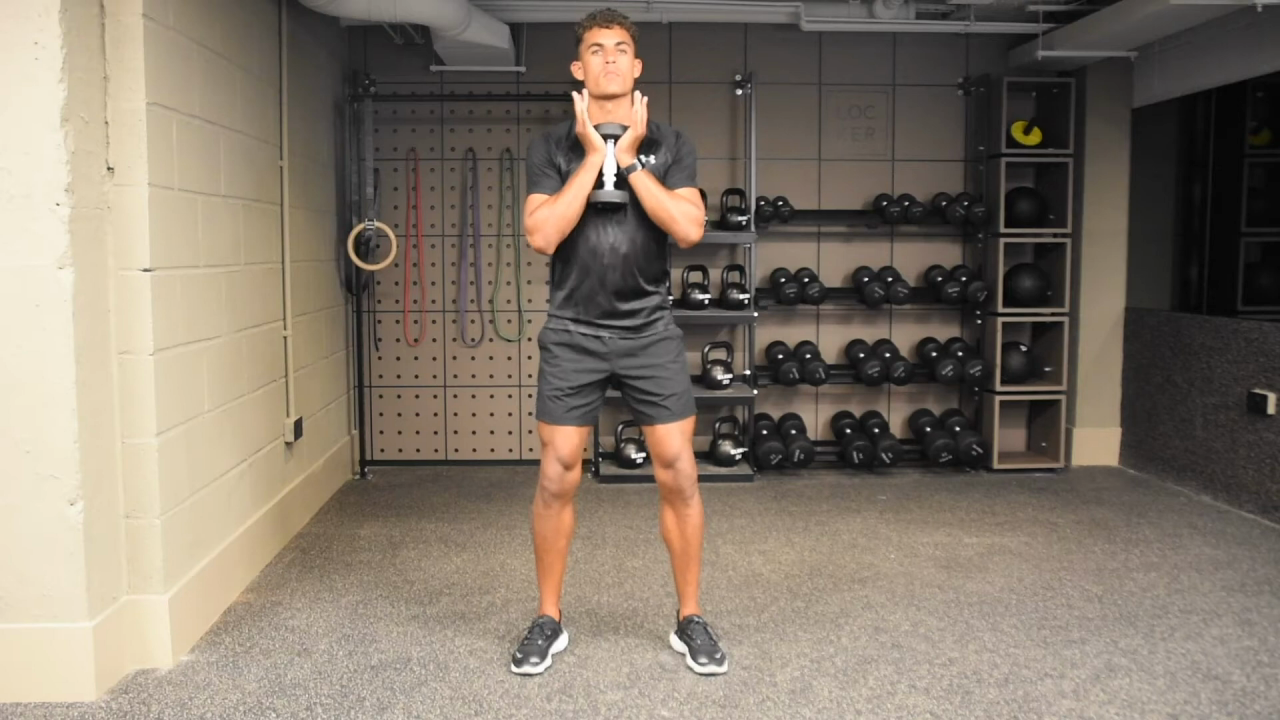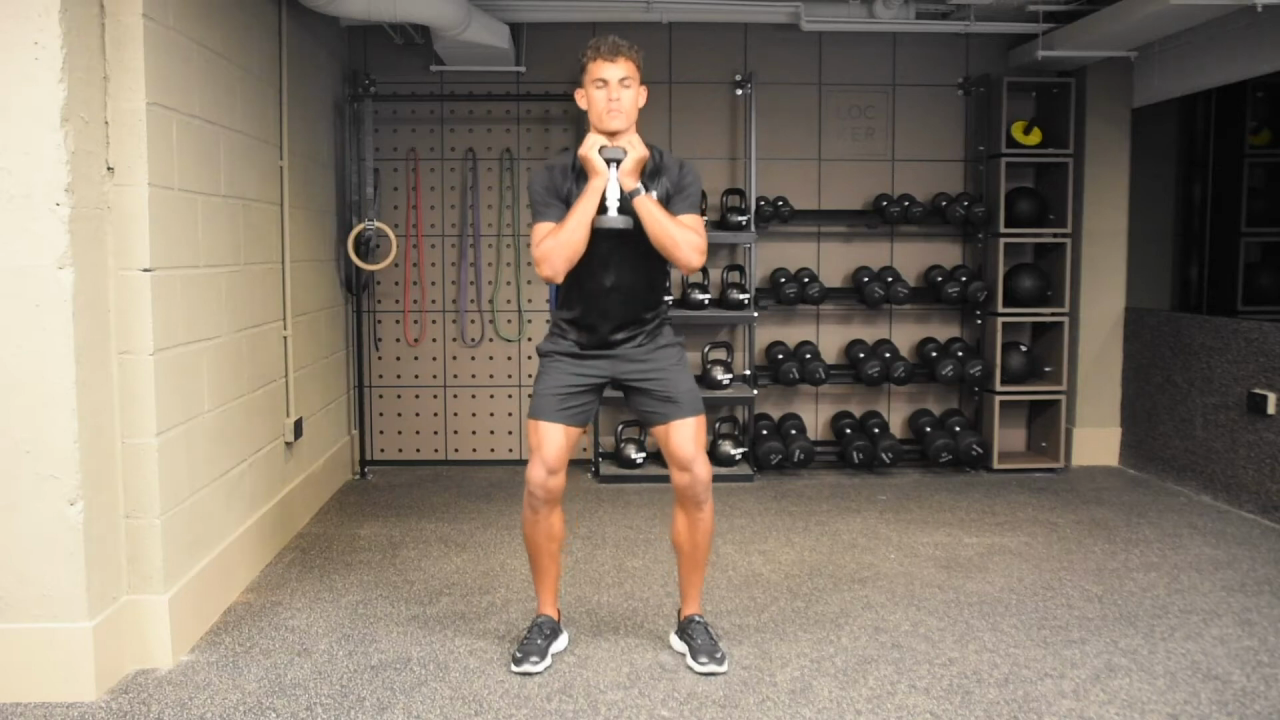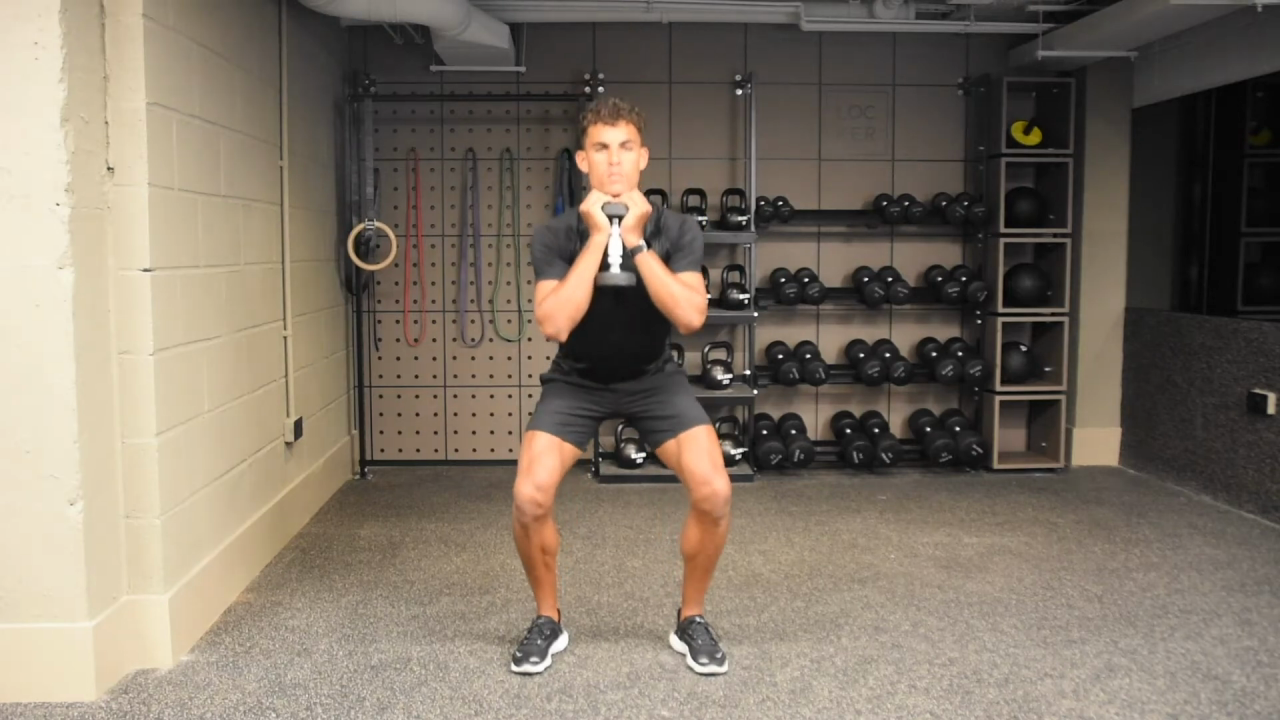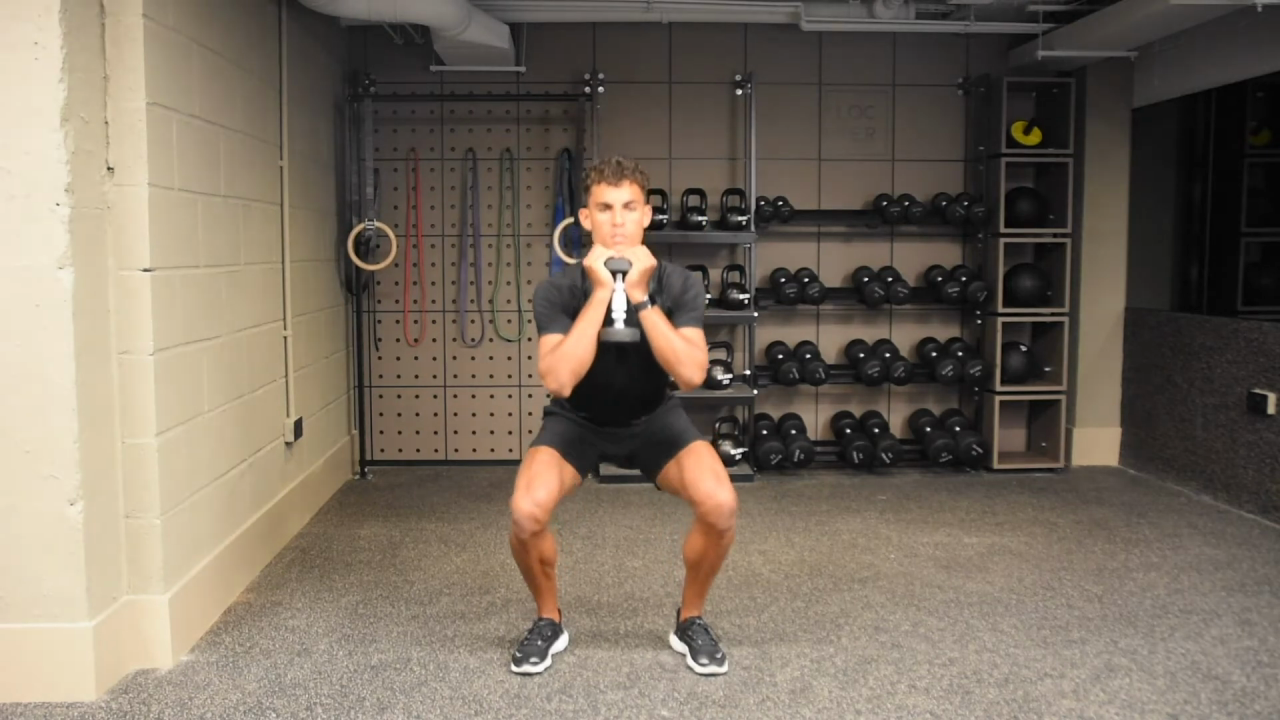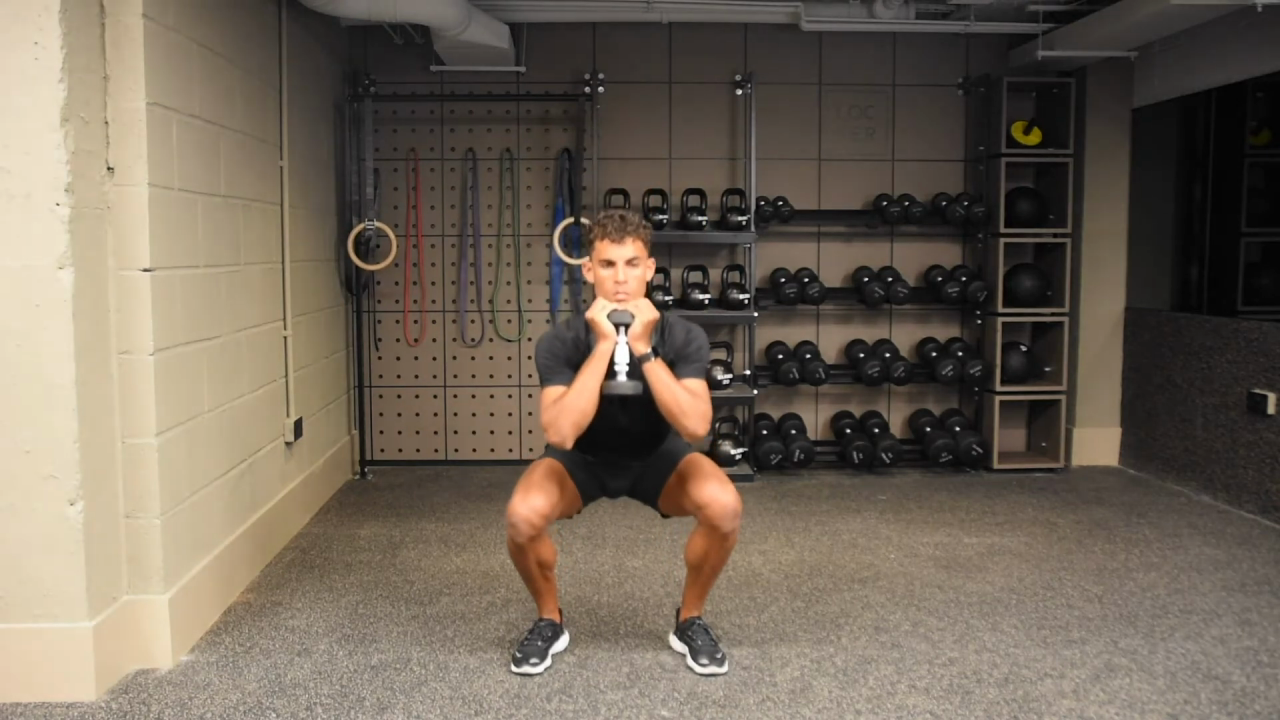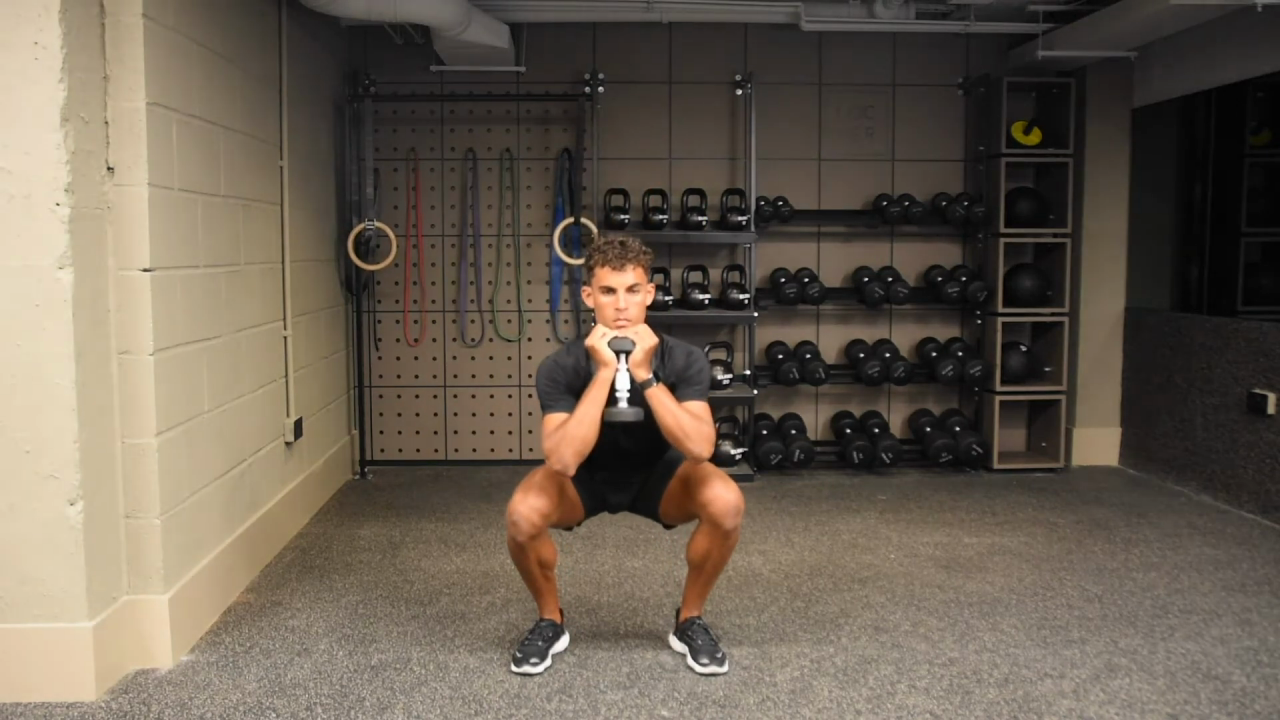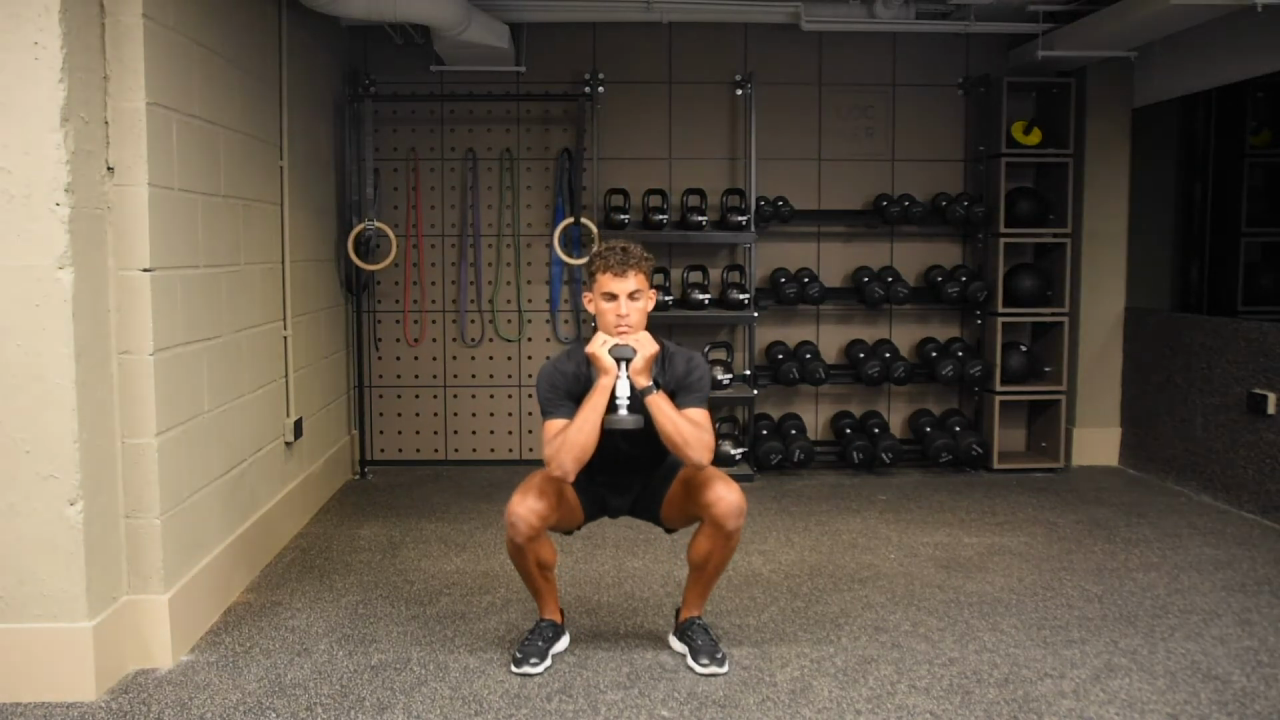
dt=0.5s
person 1, frame 1
left shoulder: (669, 144)
right shoulder: (551, 147)
left elbow: (689, 228)
right elbow: (541, 236)
left wrist: (629, 161)
right wrist: (593, 157)
left hip: (649, 331)
right hip: (573, 333)
left knee: (678, 474)
right knee: (558, 476)
left ankle: (690, 619)
right ankle: (548, 620)
person 1, frame 2
left shoulder: (674, 173)
right shoulder: (553, 177)
left elbow: (691, 256)
right elbow: (550, 265)
left wrist: (632, 185)
right wrist: (596, 182)
left hip: (650, 342)
right hip: (573, 345)
left knee: (693, 476)
right knee: (543, 480)
left ankle: (691, 619)
right ankle: (547, 619)
person 1, frame 3
left shoulder: (677, 230)
right shoulder: (556, 236)
left elbow: (691, 317)
right elbow: (554, 325)
left wrist: (635, 242)
right wrist: (597, 238)
left hip: (653, 378)
right hip: (577, 380)
left knee: (713, 491)
right knee: (530, 496)
left ankle: (690, 620)
right ankle: (548, 620)
person 1, frame 4
left shoulder: (679, 285)
right shoulder: (558, 291)
left elbow: (692, 374)
right elbow: (558, 381)
left wrist: (640, 297)
right wrist: (601, 294)
left hip: (653, 417)
right hip: (578, 419)
left knee: (720, 504)
right knee: (526, 511)
left ankle: (690, 620)
right ankle: (548, 621)
person 1, frame 5
left shoulder: (683, 337)
right shoulder: (561, 342)
left elbow: (696, 426)
right elbow: (560, 435)
left wrist: (644, 349)
right wrist: (603, 346)
left hip: (655, 455)
right hip: (584, 458)
left knee: (724, 505)
right knee: (523, 515)
left ankle: (690, 620)
right ankle: (550, 621)
person 1, frame 6
left shoulder: (684, 359)
right shoulder: (561, 367)
left elbow: (700, 449)
right elbow: (562, 462)
left wrist: (644, 375)
right wrist: (604, 372)
left hip: (656, 471)
right hip: (586, 475)
left knee: (726, 503)
right knee: (523, 514)
left ankle: (690, 621)
right ankle: (550, 621)
person 1, frame 7
left shoulder: (683, 366)
right shoulder: (562, 372)
left elbow: (699, 456)
right elbow: (562, 469)
left wrist: (644, 383)
right wrist: (605, 380)
left hip: (657, 474)
right hip: (587, 478)
left knee: (728, 504)
right knee: (522, 515)
left ankle: (690, 620)
right ankle: (550, 621)
